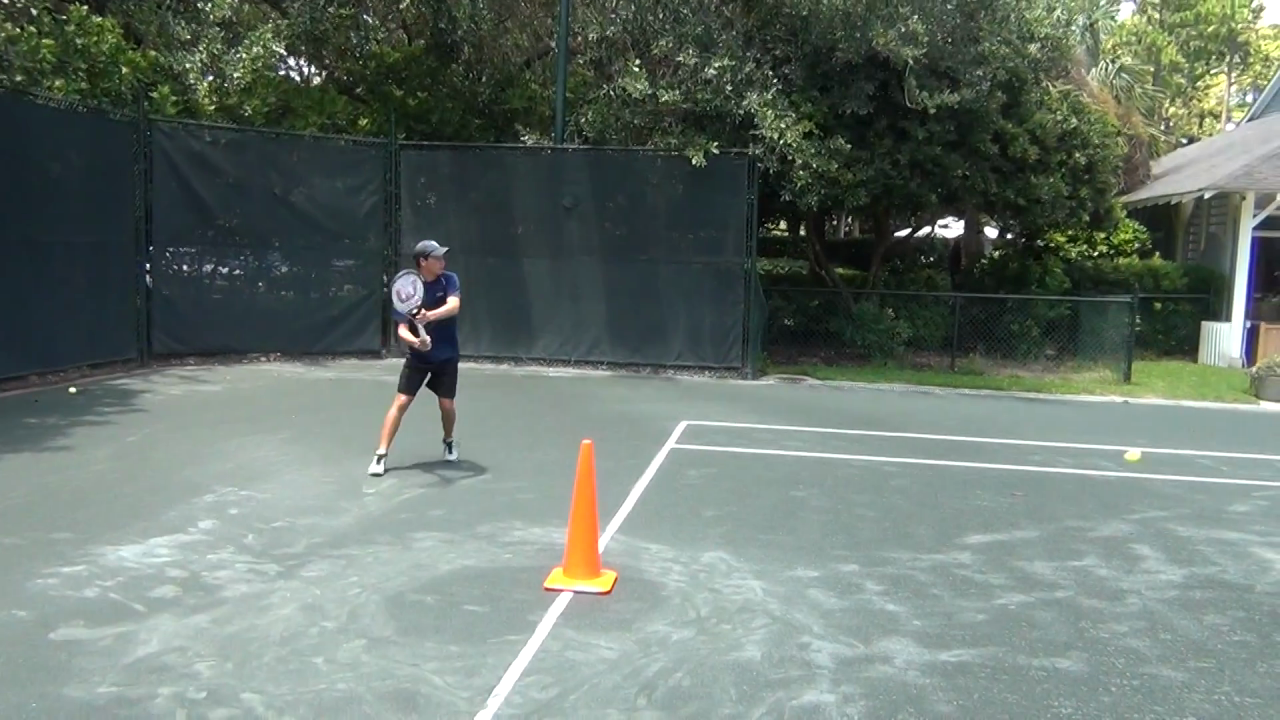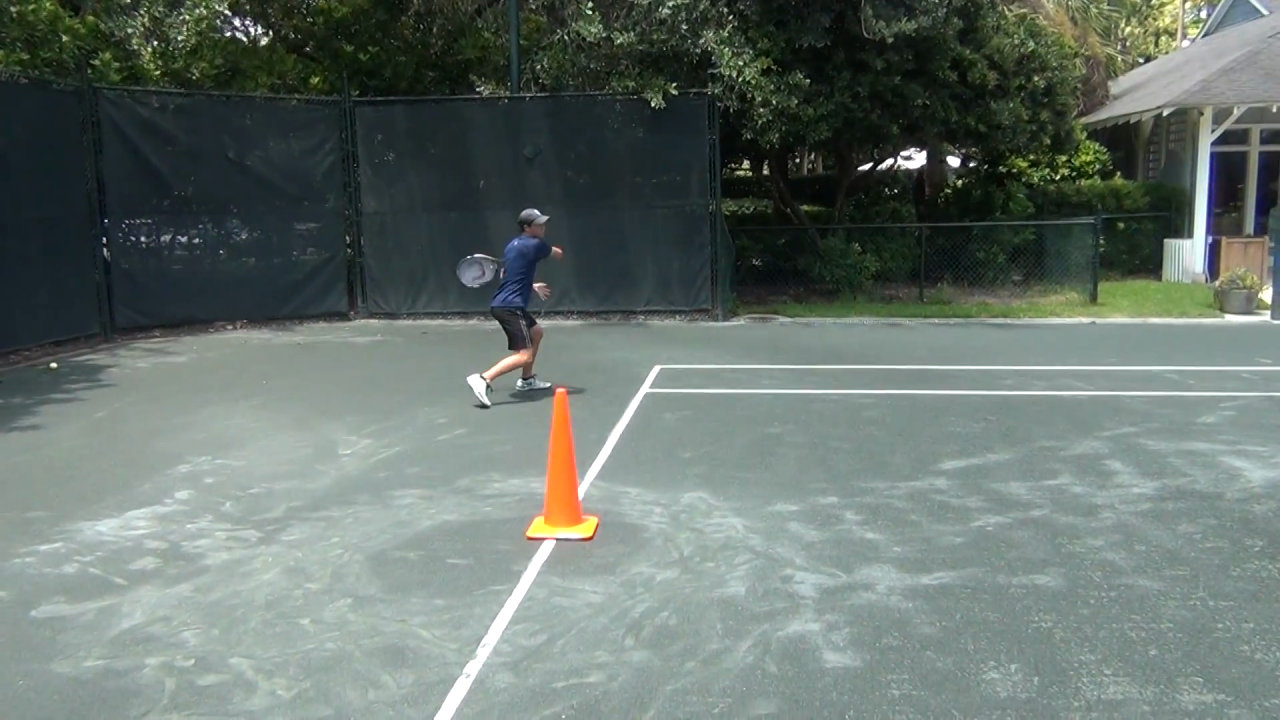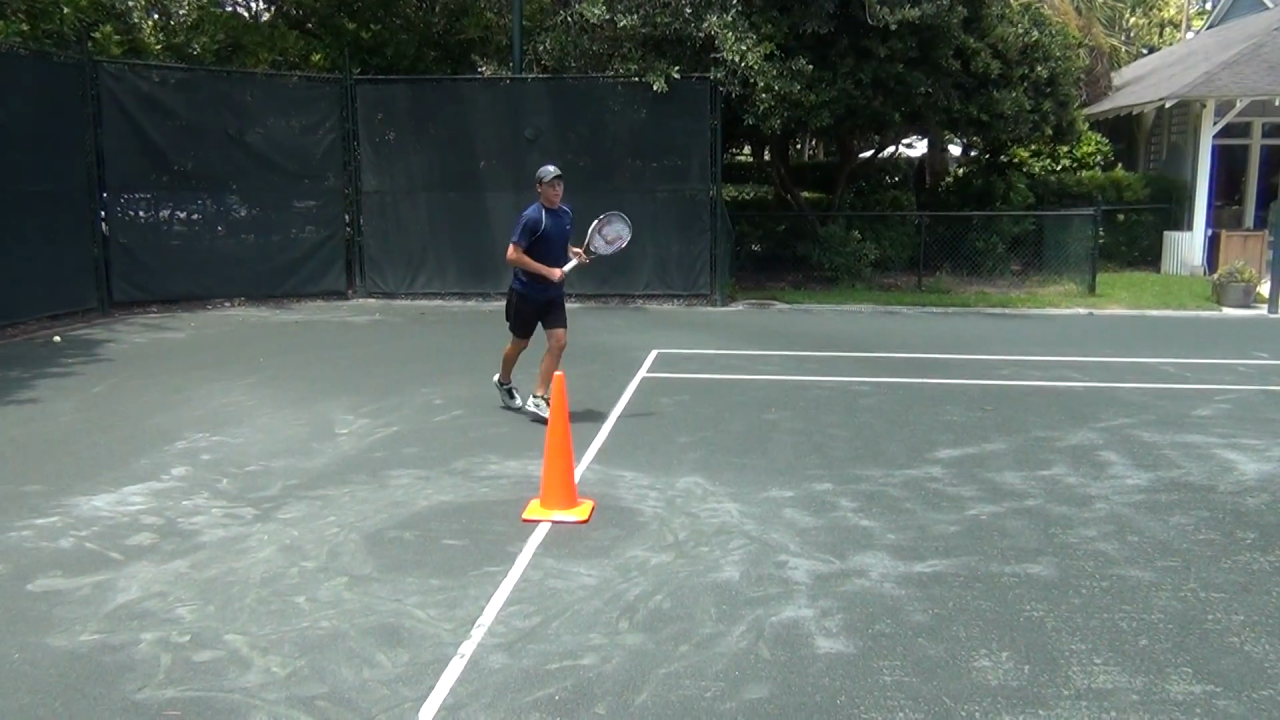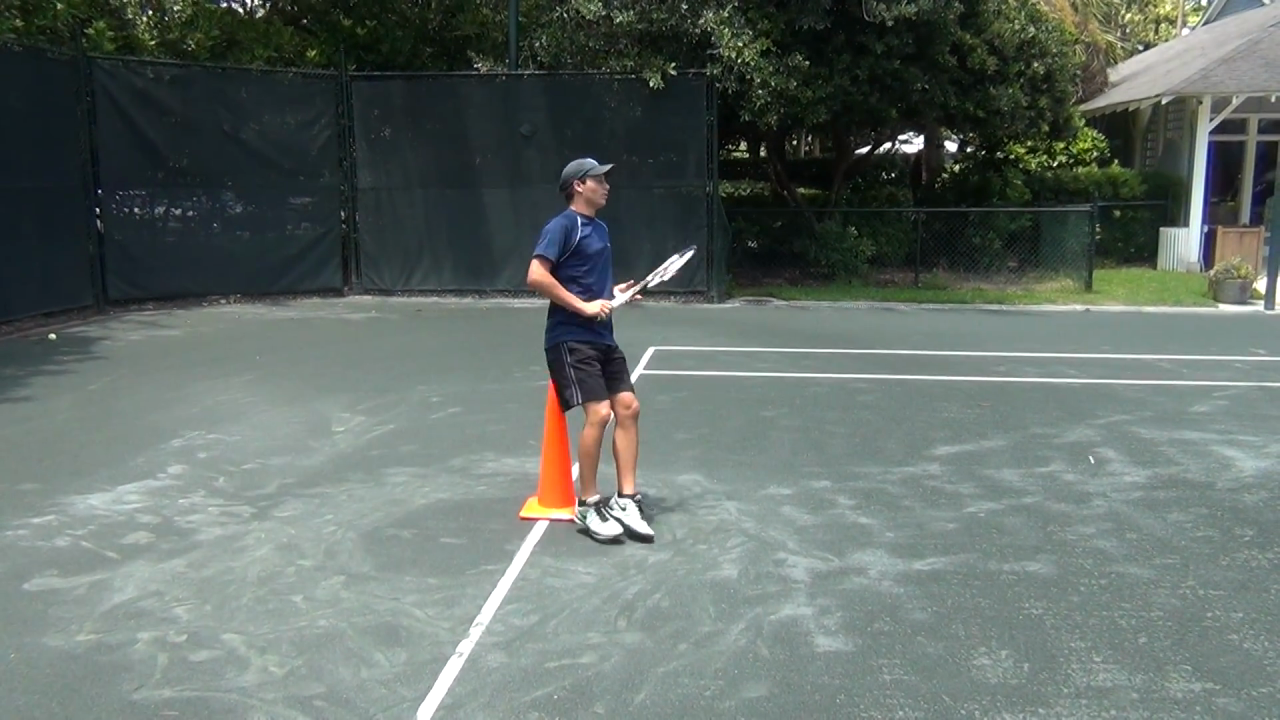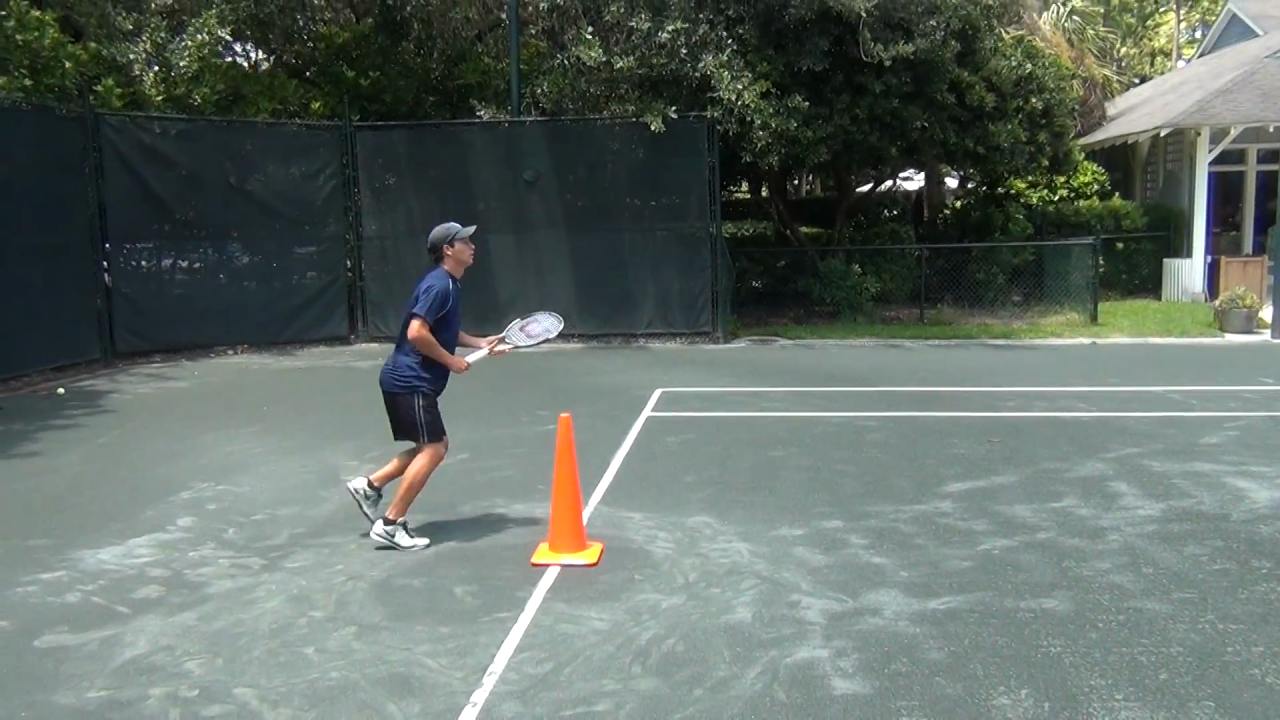
dt=1s
person 1, frame 1
left shoulder: (449, 280)
left elbow: (454, 306)
right elbow: (402, 330)
left wrist: (431, 316)
right wrist: (415, 341)
left hip: (447, 356)
right hip: (418, 355)
left knee: (447, 406)
right knee: (400, 403)
left ankle: (448, 442)
right ankle: (381, 455)
person 1, frame 2
left shoulder: (512, 245)
right shoulder: (534, 245)
right elbow: (558, 254)
left wrist: (531, 286)
left hip: (501, 304)
right hip: (510, 307)
left knee: (537, 333)
right knee: (524, 357)
left ankle: (526, 379)
right ankle: (483, 379)
person 1, frame 3
left shoulder: (566, 214)
right shoulder: (532, 217)
right elbow: (513, 255)
left wrist: (572, 252)
right wrist: (548, 271)
left hip: (553, 293)
right hip: (526, 291)
left knee: (559, 342)
right knee: (519, 343)
left ankle: (538, 399)
right ankle: (504, 381)
person 1, frame 4
left shoulder: (600, 228)
right shoulder: (561, 227)
right elbow: (536, 276)
left wrist: (615, 291)
right wrist: (582, 306)
left hip: (602, 337)
right hip: (570, 338)
left knee: (629, 409)
right knee: (599, 414)
left ankle: (625, 500)
right ankle: (588, 504)
person 1, frame 5
left shoulder: (453, 285)
right shoulder: (438, 284)
left elbow: (448, 332)
right elbow: (417, 333)
left wrist: (481, 343)
right wrist: (451, 361)
left hip: (406, 379)
right hip: (411, 381)
left knee: (431, 448)
right knee: (433, 451)
left ankle: (369, 485)
right ankle: (391, 523)
